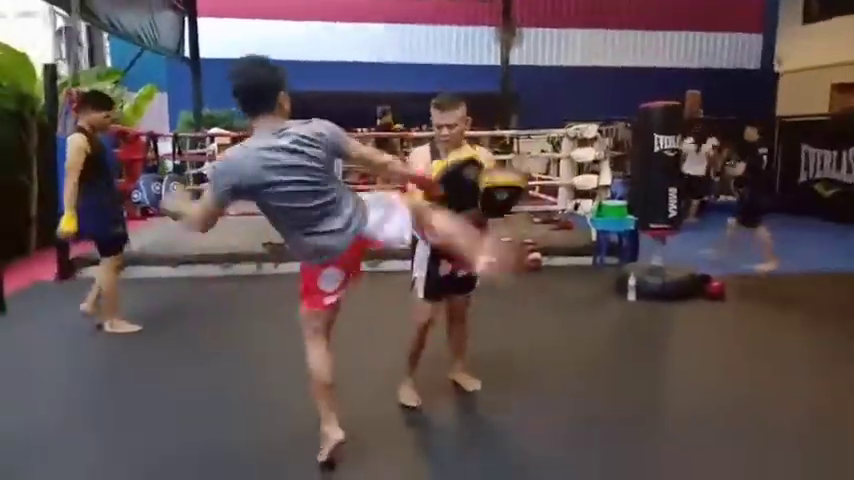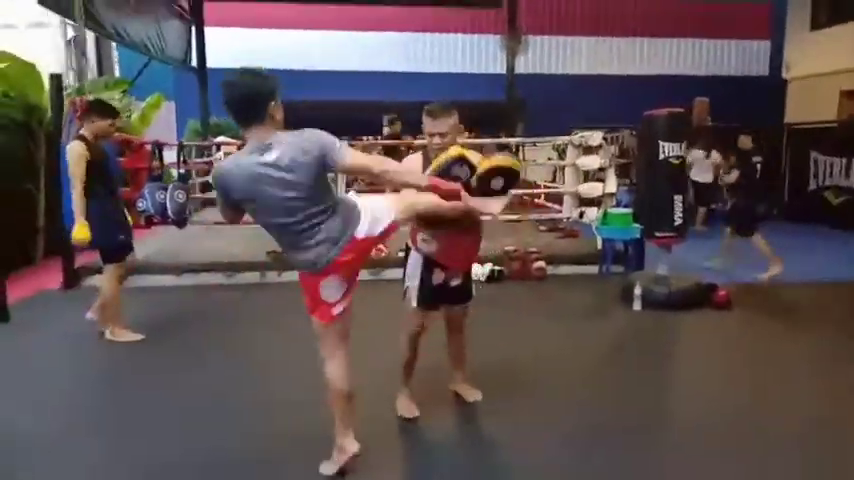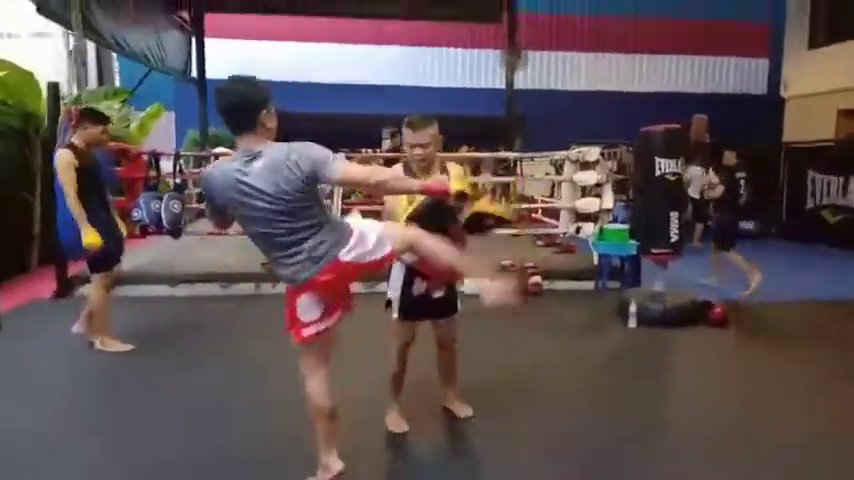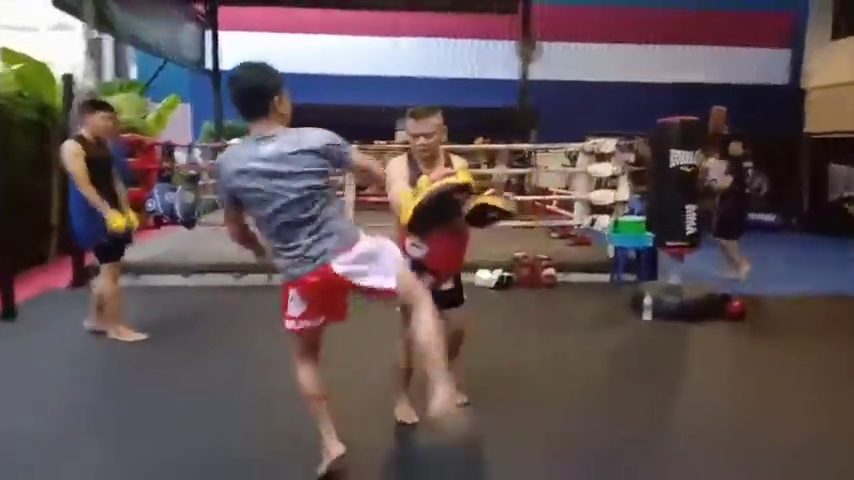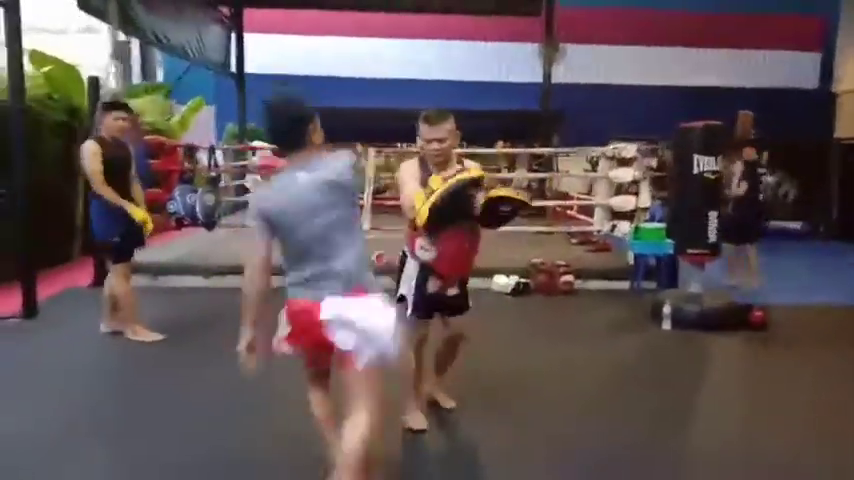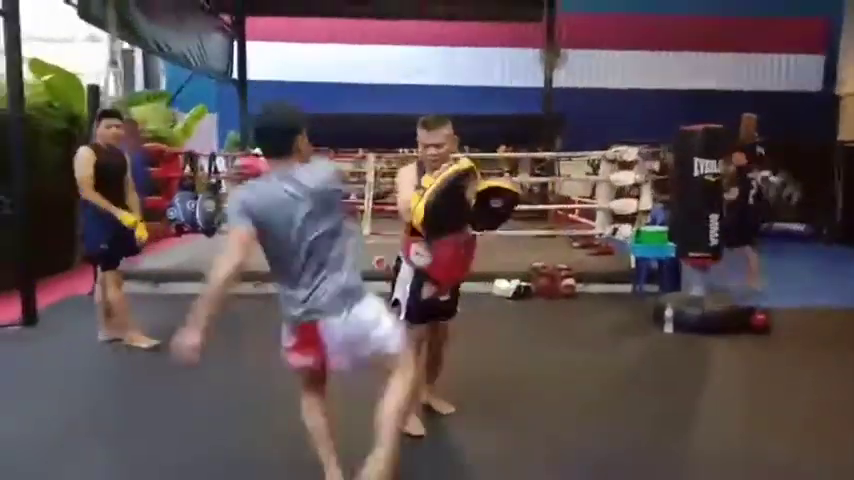
dt=0.1s
person 1, frame 1
left shoulder: (232, 164)
right shoulder: (319, 132)
left elbow: (202, 221)
right elbow: (379, 161)
left wrist: (175, 204)
right wrist: (424, 180)
left hip: (319, 256)
right hip: (363, 221)
left knee: (317, 340)
right knee: (421, 208)
left ankle: (330, 431)
right ankle: (482, 253)
person 1, frame 2
left shoulder: (227, 173)
right shoulder: (311, 142)
left elbow: (231, 217)
right elbow: (375, 167)
right wrist: (433, 183)
left hip: (321, 268)
right hip: (358, 230)
left knee: (333, 352)
right knee: (413, 201)
left ankle: (343, 443)
right ankle: (473, 206)
person 1, frame 3
left shoulder: (213, 178)
right shoulder: (302, 155)
left elbow: (221, 222)
right elbow: (368, 177)
right wrist: (426, 185)
left hip: (304, 284)
right hip: (345, 249)
left knee: (315, 370)
right knee: (412, 235)
right ankle: (485, 281)
person 1, frame 4
left shoulder: (229, 164)
right shoulder: (317, 140)
left elbow: (237, 232)
right elbow: (376, 173)
left wrist: (264, 252)
left hip: (302, 277)
right hip: (349, 252)
left knee: (305, 358)
right knee: (420, 301)
left ankle: (330, 444)
right ankle: (441, 390)
person 1, frame 5
left shoulder: (266, 198)
right shoulder: (344, 164)
left elbow: (257, 268)
left wrist: (249, 330)
left hip: (302, 305)
right hip: (354, 301)
left knee: (318, 382)
right knee: (364, 407)
person 1, frame 6
left shoulder: (246, 198)
right shoulder: (325, 173)
left elbow: (230, 262)
left wrist: (196, 326)
left hip: (300, 316)
right hip: (348, 306)
left knee: (311, 390)
right knee: (404, 370)
person 2, frame 1
left shoulder: (481, 155)
right shoulder: (421, 154)
right hip: (432, 246)
left knee: (459, 311)
right knee: (424, 318)
left ankle: (458, 368)
right ankle: (408, 379)
person 2, frame 2
right shoulder: (413, 163)
right hip: (425, 255)
left knee: (457, 322)
right knee: (416, 327)
left ankle: (459, 379)
right ankle: (404, 390)
person 2, frame 3
left shoulder: (454, 172)
right shoulder: (396, 174)
right elbow: (397, 214)
right hip: (409, 268)
left knee: (447, 336)
right knee: (404, 341)
left ankle: (449, 394)
right ankle: (394, 406)
person 2, frame 4
left shoulder: (458, 165)
right shoulder: (399, 165)
right elbow: (401, 207)
right wrist: (433, 183)
left hip: (447, 260)
right hip: (413, 260)
left knee: (456, 329)
right knee: (410, 332)
right ankle: (402, 396)
person 2, frame 5
left shoulder: (468, 169)
right shoulder: (410, 169)
right elbow: (412, 210)
right hip: (422, 264)
left knee: (456, 333)
right knee: (418, 335)
left ankle: (434, 384)
right ankle: (412, 402)
person 2, frame 6
right shoulder: (408, 174)
right elbow: (409, 214)
right hip: (416, 269)
left knee: (439, 337)
right knee: (414, 339)
left ankle: (428, 390)
right ankle: (409, 408)
person 3, frame 1
left shoulder: (91, 137)
right shoulder: (78, 139)
right elbow: (71, 179)
left wrist: (115, 206)
right wrist: (68, 215)
left hip: (107, 204)
right hip: (97, 206)
left knee: (114, 258)
right knee: (111, 261)
left ankle: (92, 302)
right ankle: (112, 320)
person 3, frame 2
left shoulder: (95, 145)
right shoulder: (78, 147)
right elbow: (77, 187)
left wrist: (123, 211)
right wrist: (80, 223)
left hip: (112, 211)
right hip: (101, 213)
left knee: (119, 266)
right knee: (114, 269)
left ankle: (98, 310)
right ankle: (114, 328)
person 3, frame 3
left shoulder: (89, 154)
right shoulder: (65, 155)
right elbow: (71, 196)
left wrist: (116, 220)
right wrist: (86, 229)
left hip: (105, 222)
right hip: (91, 224)
left knee: (105, 277)
right knee: (102, 279)
left ankle: (85, 322)
right ankle: (103, 338)
person 3, frame 4
left shoulder: (103, 145)
right shoulder: (72, 147)
right elbow: (83, 186)
left wrist: (128, 211)
right wrist: (109, 213)
left hip: (114, 212)
right hip: (97, 215)
left knee: (110, 268)
right knee: (110, 269)
left ankle: (95, 318)
right ankle: (117, 327)
person 3, frame 5
left shoulder: (125, 148)
right shoulder: (92, 147)
left elbow: (134, 183)
right elbow: (99, 186)
left wrist: (144, 212)
right wrist: (129, 207)
left hip: (126, 214)
right hip: (107, 215)
left knee: (117, 269)
right knee: (122, 271)
left ankle: (110, 320)
right ankle: (133, 327)
person 3, frame 6
left shoulder: (122, 156)
right shoulder: (86, 153)
left elbow: (130, 191)
right elbow: (87, 192)
left wrist: (138, 222)
right wrist: (118, 213)
left hip: (118, 220)
right hip: (97, 222)
left knee: (106, 277)
right knee: (112, 278)
left ankle: (107, 328)
right ankle: (130, 333)
person 4, frame 1
left shoulder: (751, 148)
right shoulder: (761, 147)
left elbow: (739, 170)
left wrist: (730, 169)
right wrist: (735, 168)
left hip: (750, 192)
right hip: (750, 190)
left knee: (758, 226)
right knee: (732, 222)
left ankle: (771, 261)
person 4, frame 2
left shoulder: (745, 157)
right shoulder: (755, 155)
left elbow: (732, 178)
left wrist: (723, 177)
left hip: (743, 200)
right hip: (742, 199)
left knee: (752, 234)
right knee: (729, 230)
left ankle: (776, 264)
right ankle: (721, 261)
person 4, frame 3
left shoulder: (729, 173)
right shoulder: (739, 172)
left elbow: (717, 193)
left wrist: (707, 192)
left hip: (726, 216)
right hip: (727, 215)
left knee: (727, 250)
right knee: (716, 246)
left ankle: (754, 274)
right ankle: (716, 277)
person 4, frame 4
left shoulder: (735, 162)
right shoulder: (741, 161)
left elbow: (726, 184)
left wrist: (713, 184)
left hip: (732, 203)
right hip: (739, 203)
left knee: (722, 236)
right knee: (730, 237)
left ankle: (742, 264)
right ankle: (734, 269)
person 4, frame 5
left shoulder: (749, 168)
right shoulder: (757, 167)
left elbow: (741, 191)
left wrist: (728, 192)
left hip: (744, 210)
right hip: (754, 209)
left knee: (728, 241)
right knee: (748, 244)
left ankle: (734, 275)
right ankle: (753, 276)
person 4, frame 6
left shoulder: (740, 172)
right shoulder: (751, 172)
left elbow: (733, 196)
left wrist: (723, 196)
left hip: (738, 213)
right hip: (750, 212)
right knee: (747, 247)
right ankle: (754, 278)
